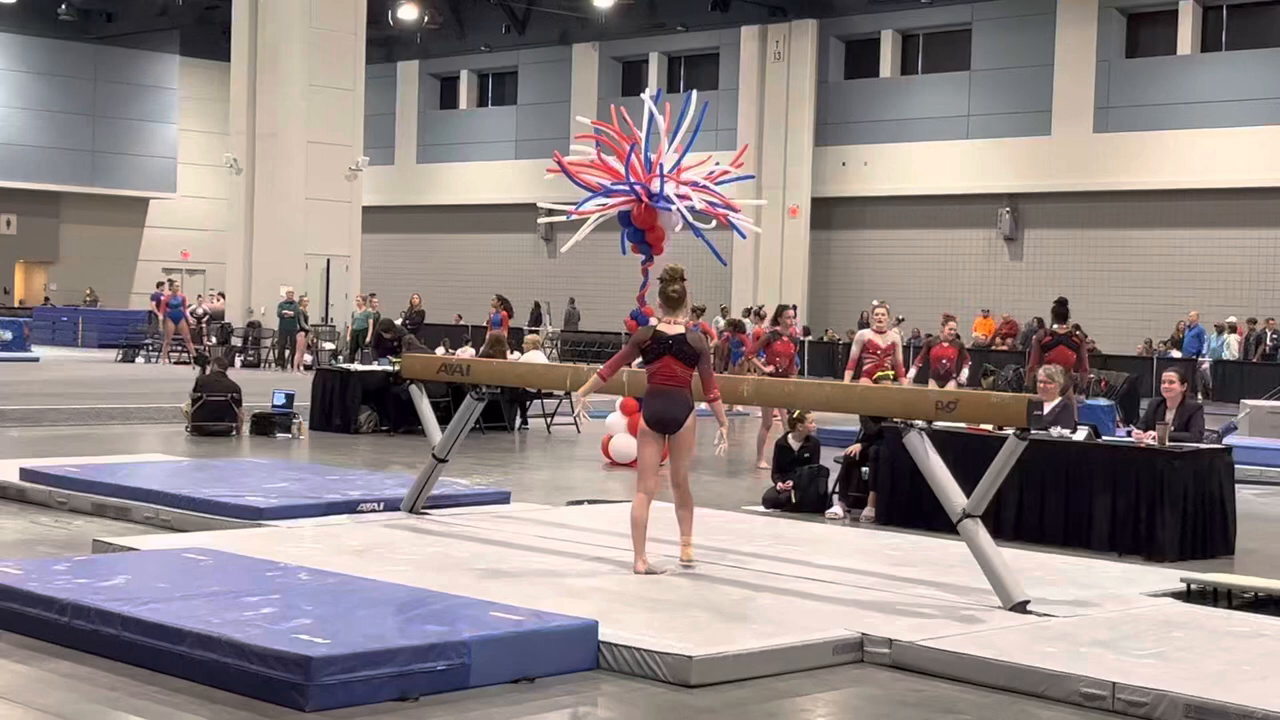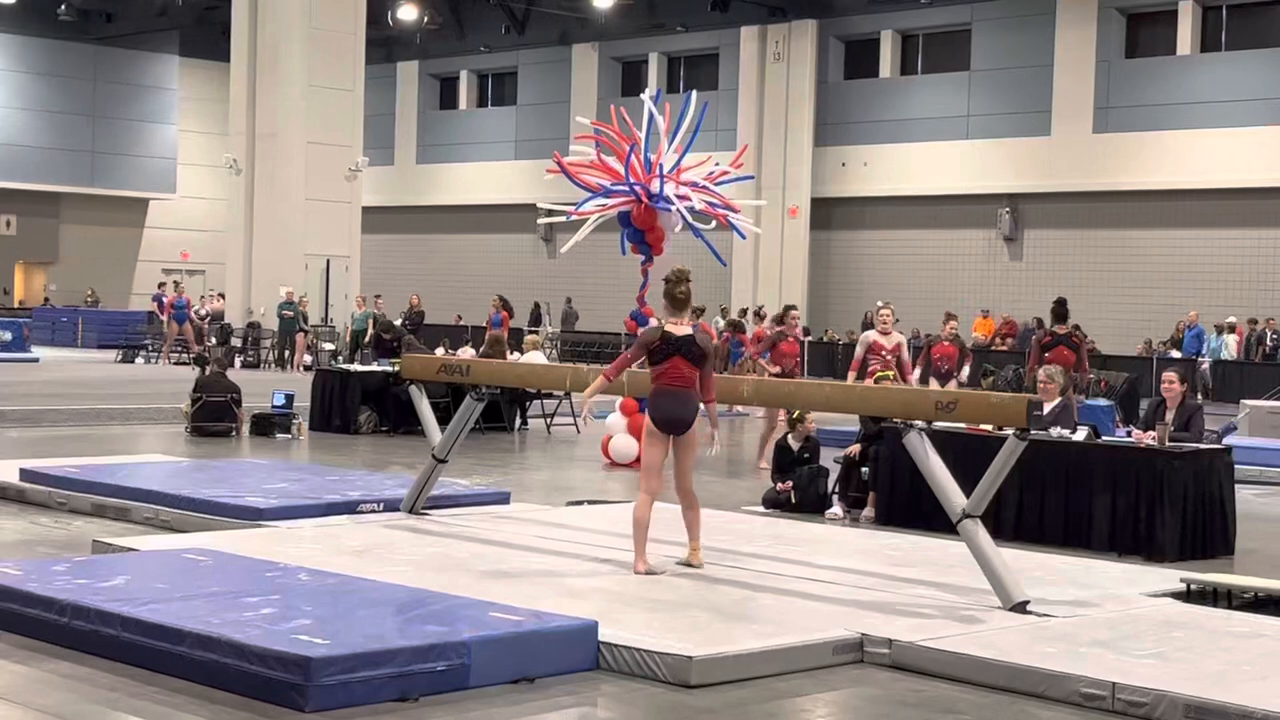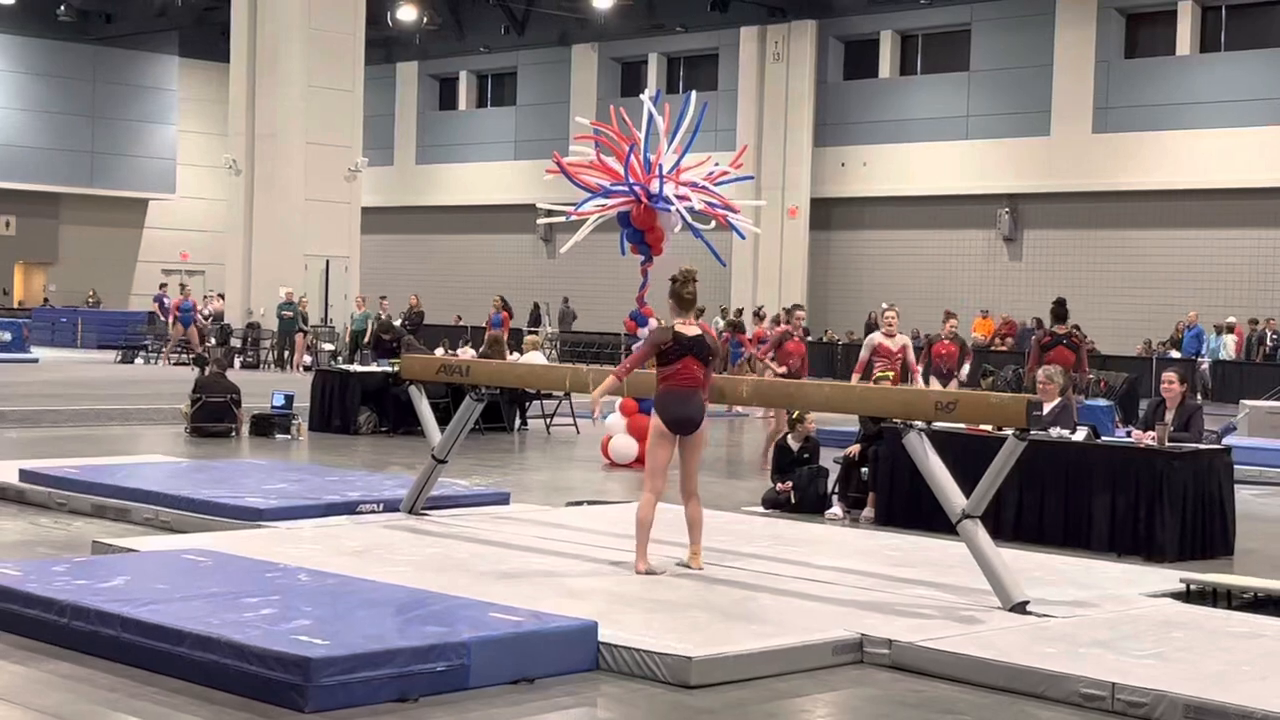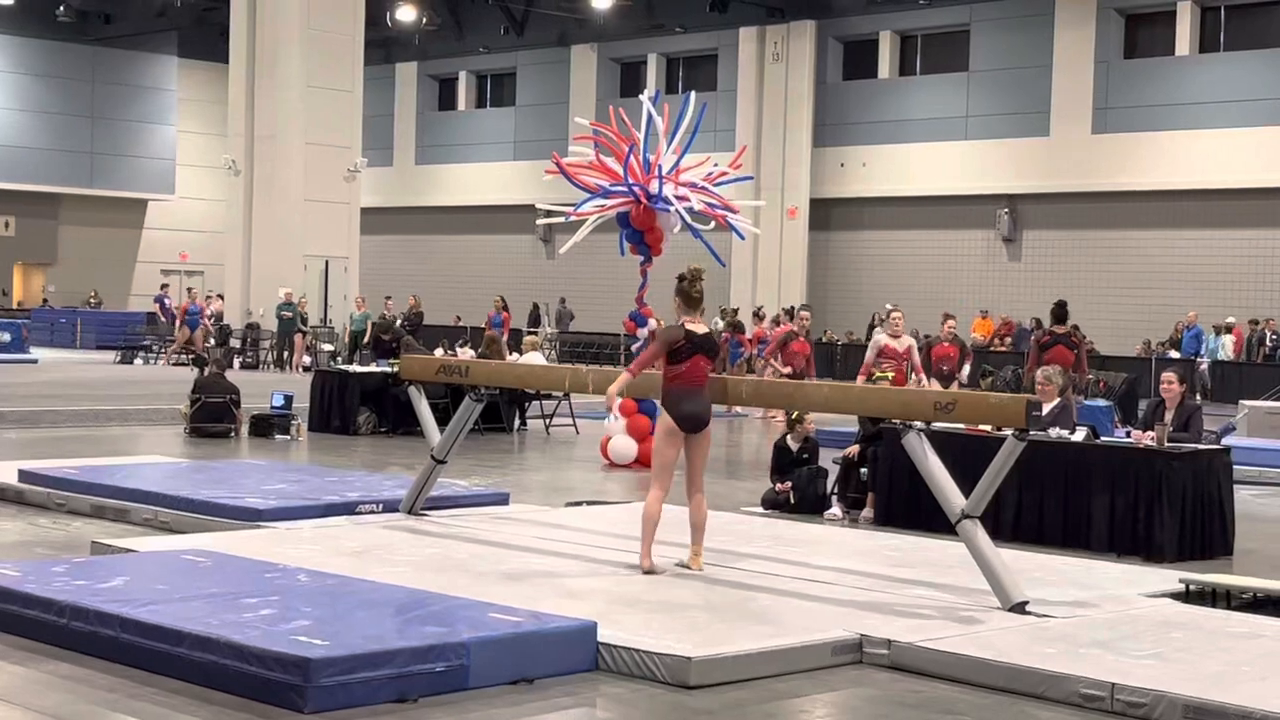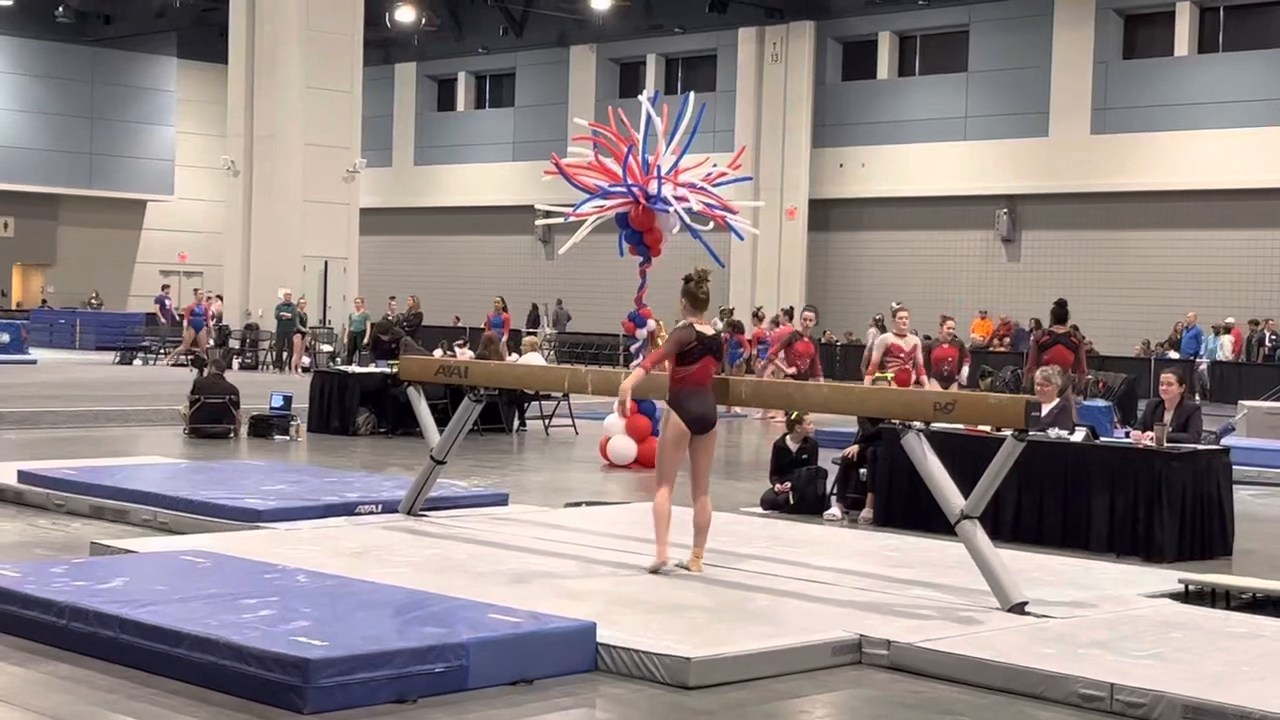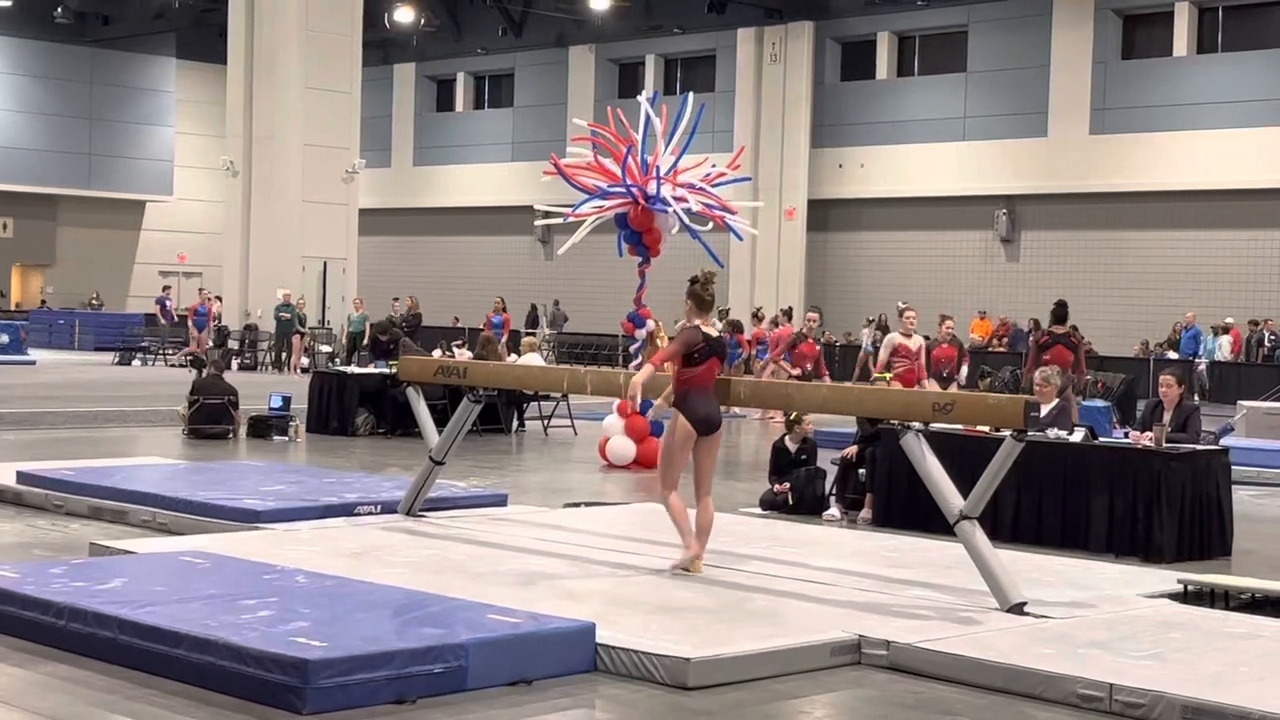
dt=0.1s
person 1, frame 1
left shoulder: (646, 334)
right shoulder: (696, 339)
left elbow: (615, 364)
right elbow: (709, 385)
left wrist: (583, 391)
right wrist: (722, 424)
left hip: (652, 408)
right hip: (681, 410)
left knee: (644, 489)
right knee: (681, 483)
left ankle: (640, 558)
right ankle: (686, 548)
person 1, frame 2
left shoulder: (652, 335)
right shoulder: (702, 340)
left elbow: (621, 365)
right elbow: (707, 387)
left wrist: (588, 394)
right wrist: (715, 425)
left hip: (659, 409)
right hip: (687, 411)
left knee: (648, 490)
right knee: (685, 486)
left ankle: (640, 559)
right ankle: (694, 552)
person 1, frame 3
left shoulder: (663, 335)
right shoulder: (708, 340)
left elbow: (630, 364)
left wrist: (600, 391)
left hip: (667, 410)
right hip: (694, 411)
left knee: (651, 490)
right knee: (690, 489)
left ankle: (641, 558)
right ankle: (695, 555)
person 1, frame 4
left shoulder: (673, 332)
right shoulder: (712, 338)
left elbow: (643, 361)
left wrist: (615, 388)
left hip: (675, 408)
right hip: (702, 409)
left knee: (658, 487)
right knee: (696, 489)
left ankle: (646, 555)
right ankle: (696, 555)
person 1, frame 5
left shoulder: (684, 333)
right shoulder: (718, 339)
left elbow: (655, 357)
left wrist: (630, 382)
left hip: (683, 410)
right hip: (708, 411)
left knee: (663, 485)
right knee: (701, 491)
left ankle: (662, 550)
right ankle: (696, 556)
person 1, frame 6
left shoulder: (690, 334)
right shoulder: (720, 341)
left elbow: (663, 356)
left wrist: (639, 378)
left hip: (688, 412)
right hip: (712, 412)
left knee: (668, 486)
right knee: (704, 492)
left ankle: (690, 543)
right ankle: (695, 558)
